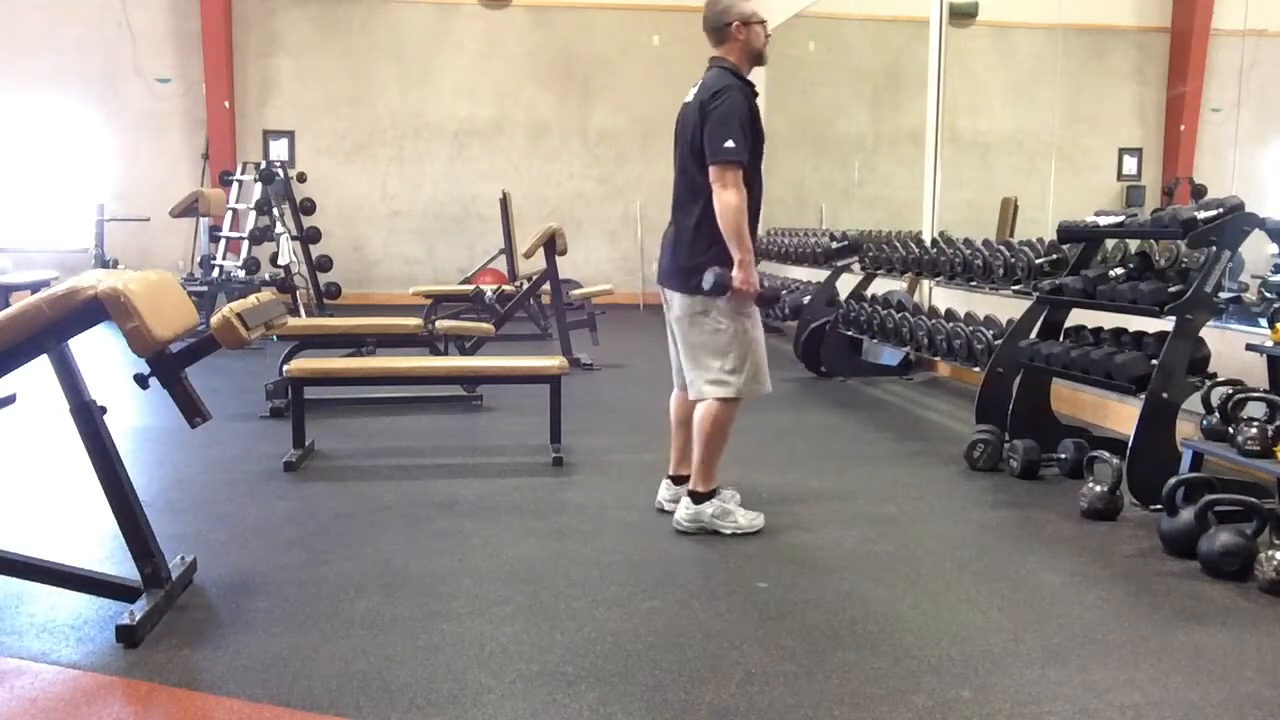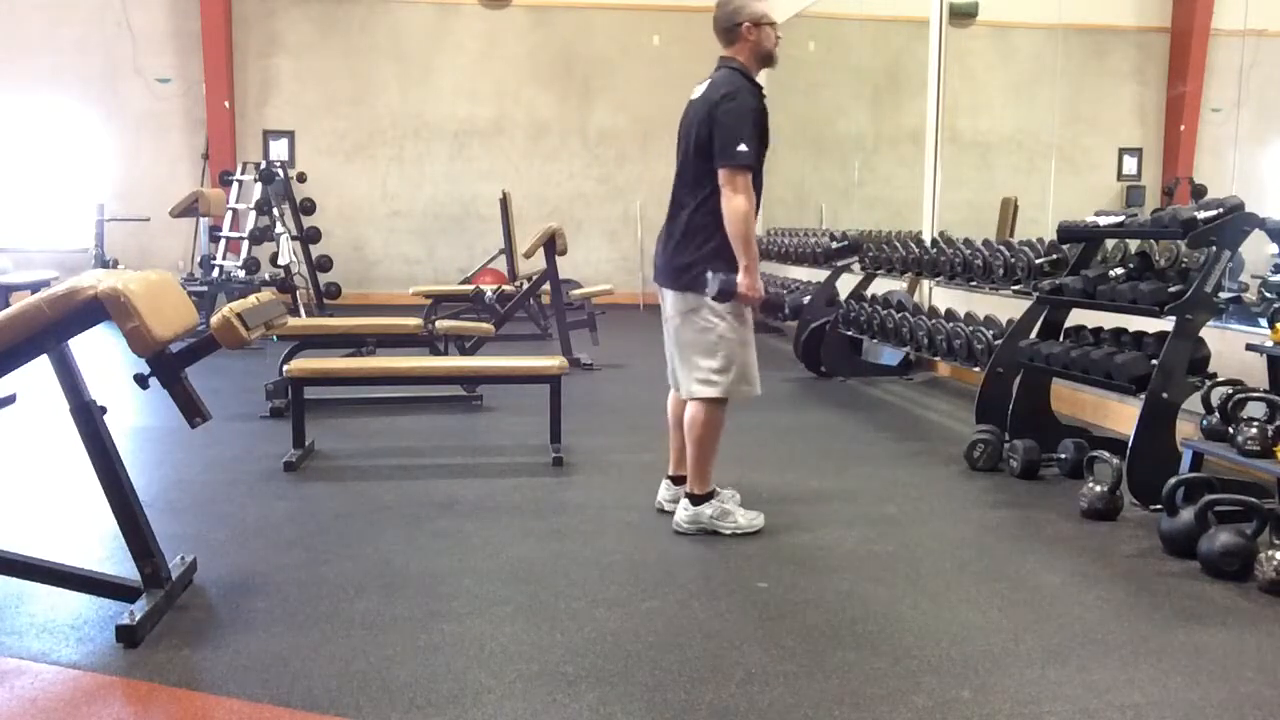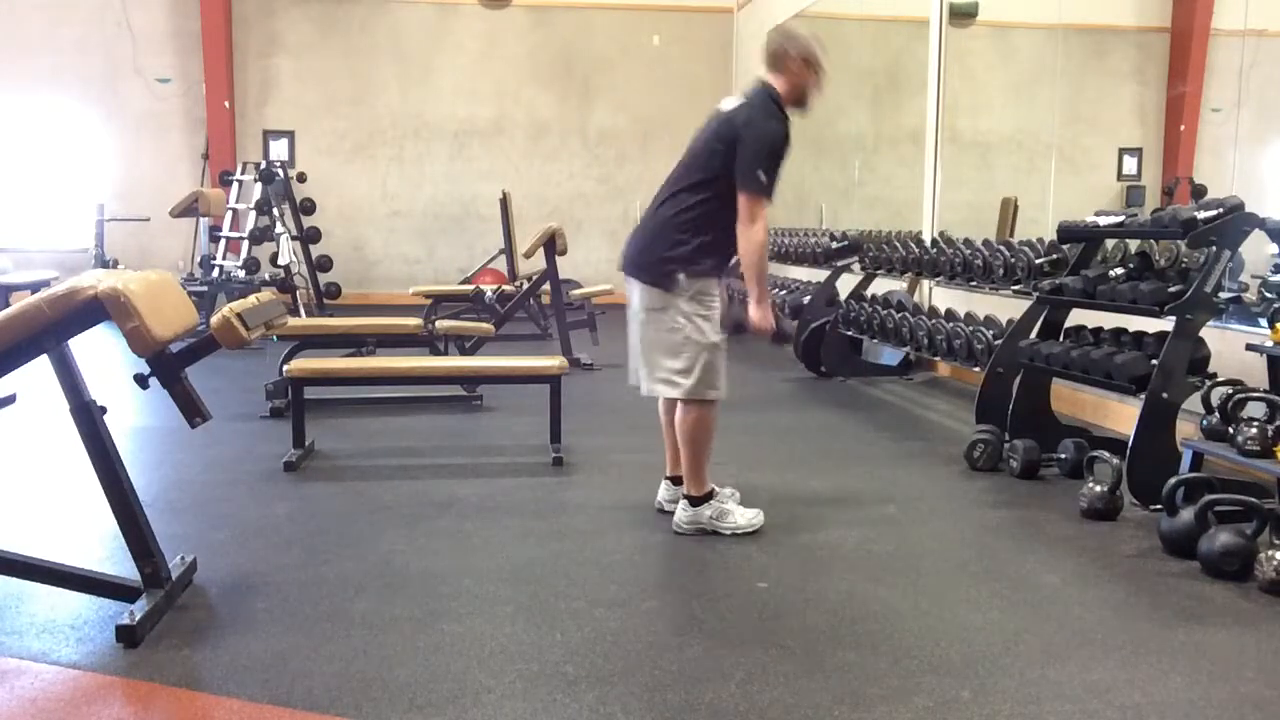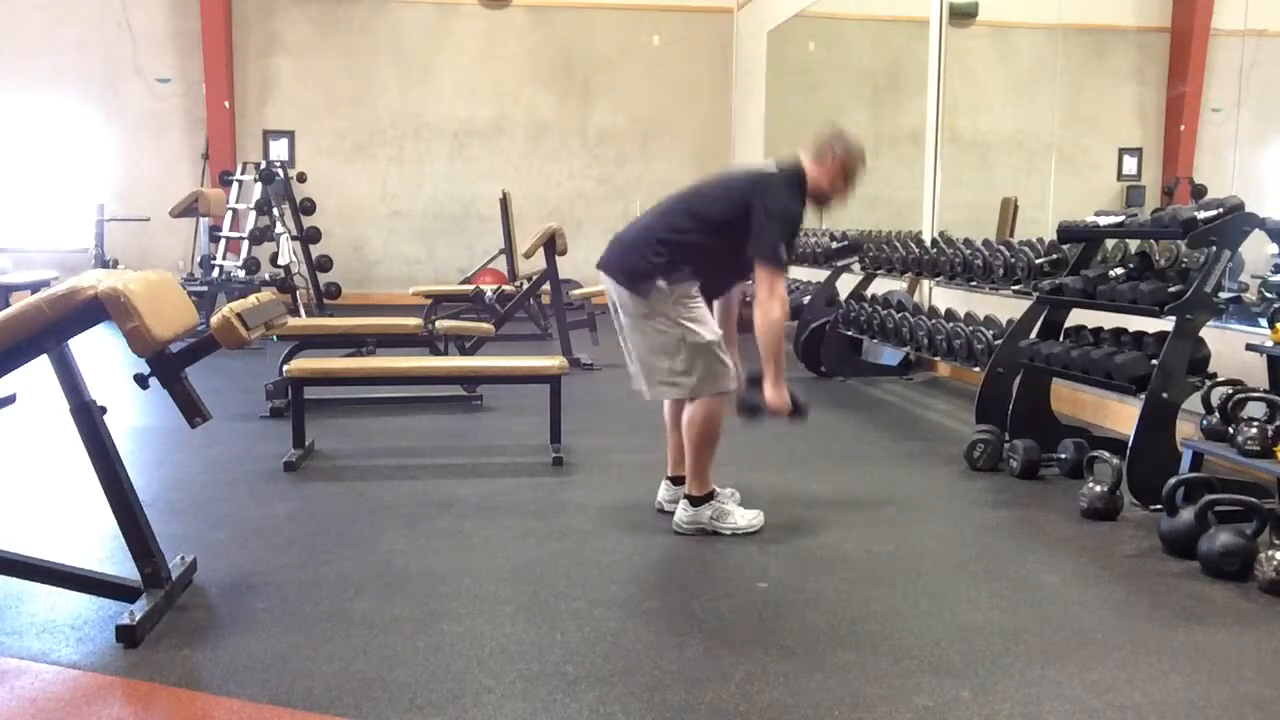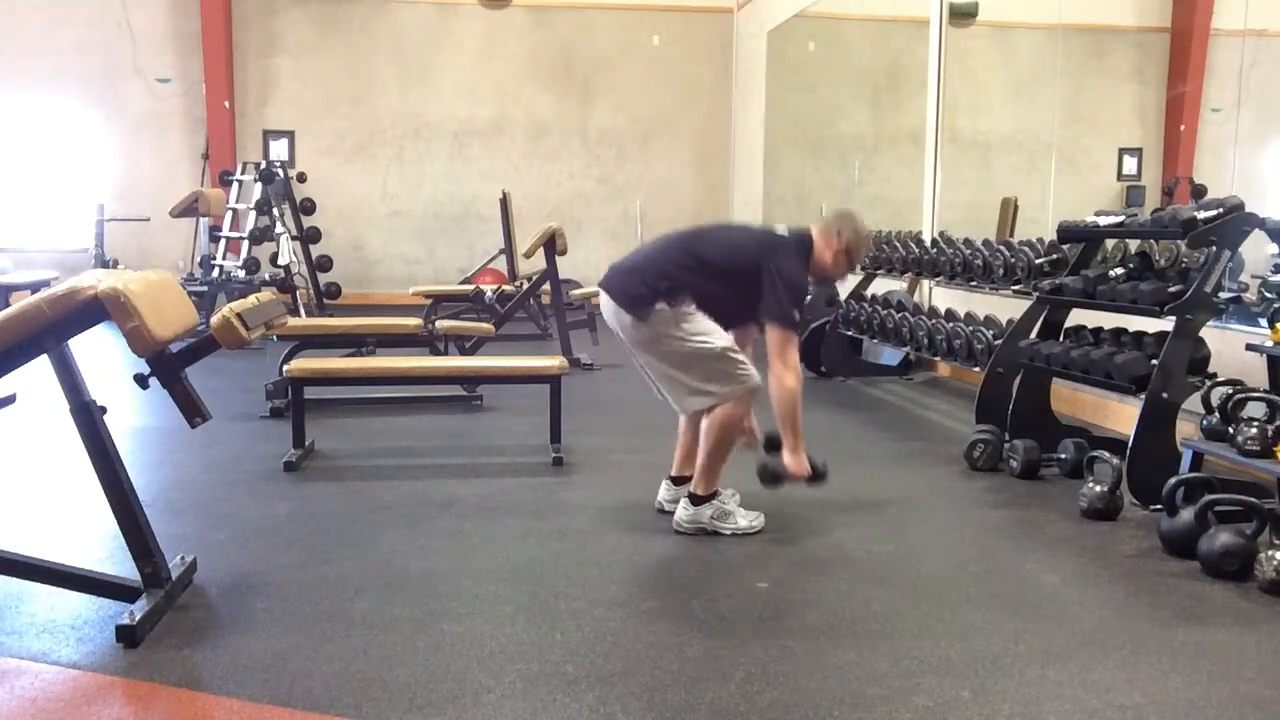
dt=0.2s
person 1, frame 1
left shoulder: (705, 90)
right shoulder: (730, 94)
right elbow: (726, 186)
right wrist: (744, 263)
left hip: (683, 263)
right hip: (712, 269)
left knee: (693, 381)
right knee: (724, 385)
left ankle: (678, 483)
right ankle: (700, 501)
person 1, frame 2
left shoulder: (711, 89)
right shoulder: (740, 95)
right elbow: (734, 191)
right wrist: (749, 270)
left hip: (680, 261)
right hip: (705, 269)
left knee: (690, 376)
right knee: (715, 383)
left ankle: (678, 482)
right ankle: (698, 502)
person 1, frame 3
left shoulder: (743, 110)
right shoulder: (766, 122)
right elbow: (750, 222)
left wrist: (712, 285)
right wrist: (759, 302)
left hip: (650, 258)
right hip: (671, 266)
left knee: (679, 380)
right knee: (697, 384)
left ankle: (678, 484)
right ankle: (698, 504)
person 1, frame 4
left shoulder: (769, 185)
right shoulder: (781, 198)
left elbow: (726, 280)
right elbow: (770, 301)
left wrist: (726, 351)
right wrist: (774, 383)
left hip: (626, 267)
right hip: (649, 276)
left knee: (688, 378)
right knee: (708, 385)
left ankle: (677, 484)
right ankle: (698, 505)
person 1, frame 5
left shoulder: (774, 249)
right shoulder: (787, 265)
left elbow: (739, 333)
right elbow: (783, 367)
left wrist: (743, 414)
right wrist: (794, 449)
left hip: (624, 289)
right hip: (644, 299)
left knee: (709, 383)
right knee: (738, 388)
left ankle: (678, 483)
right ankle: (699, 504)
